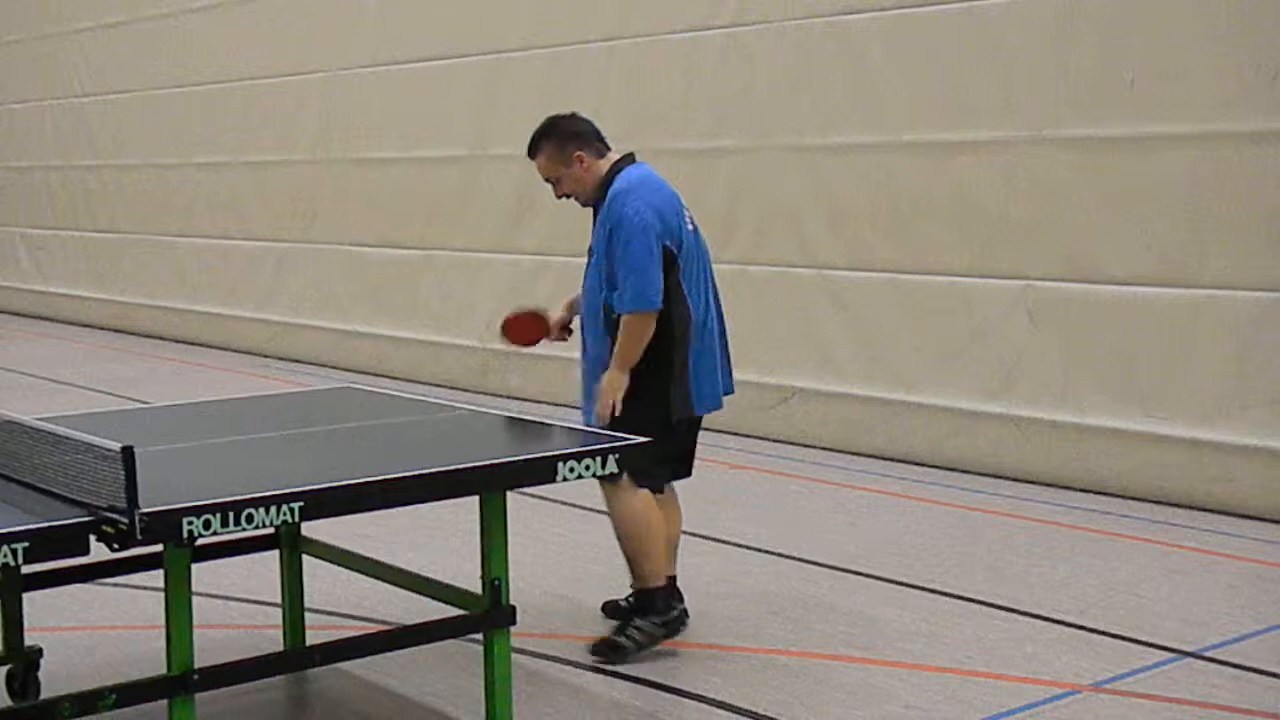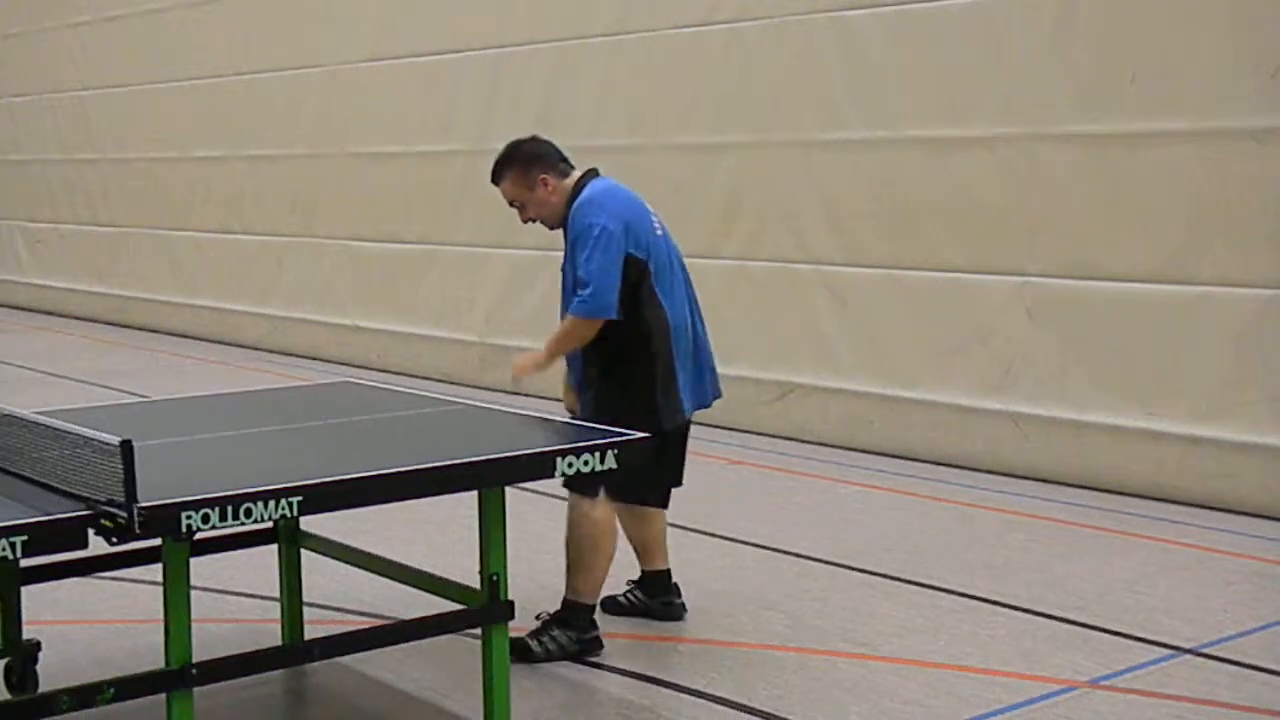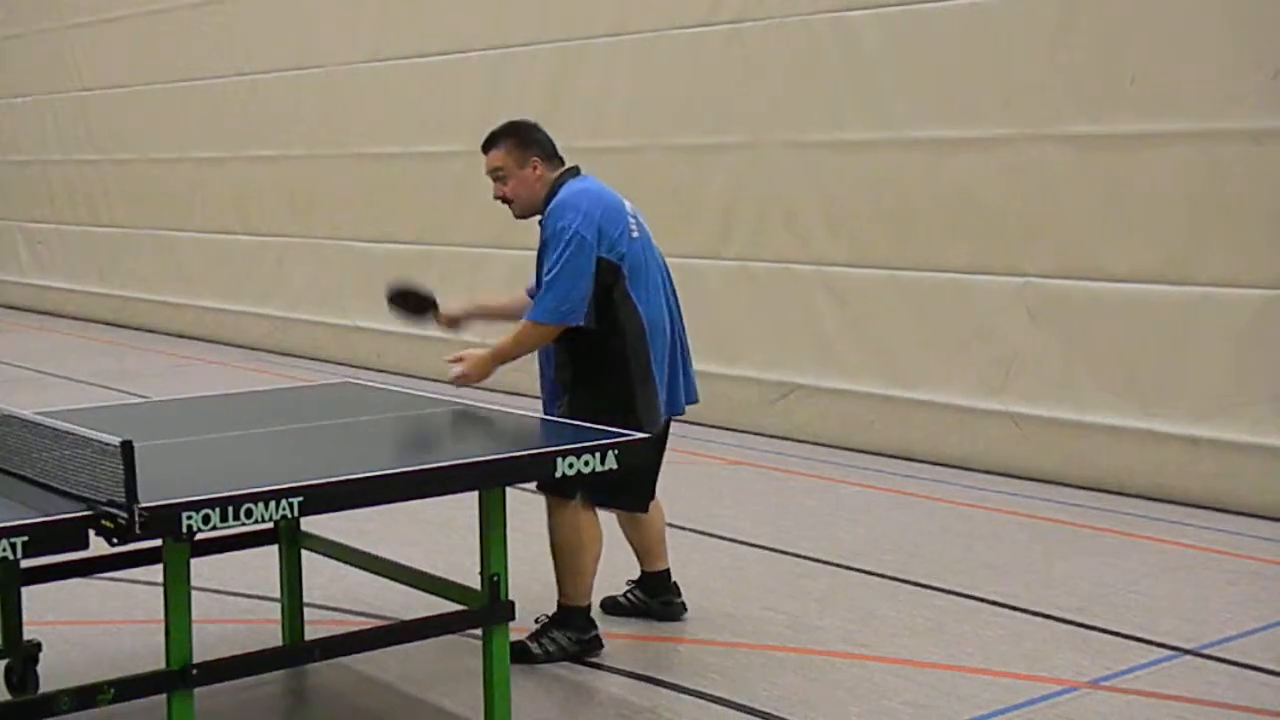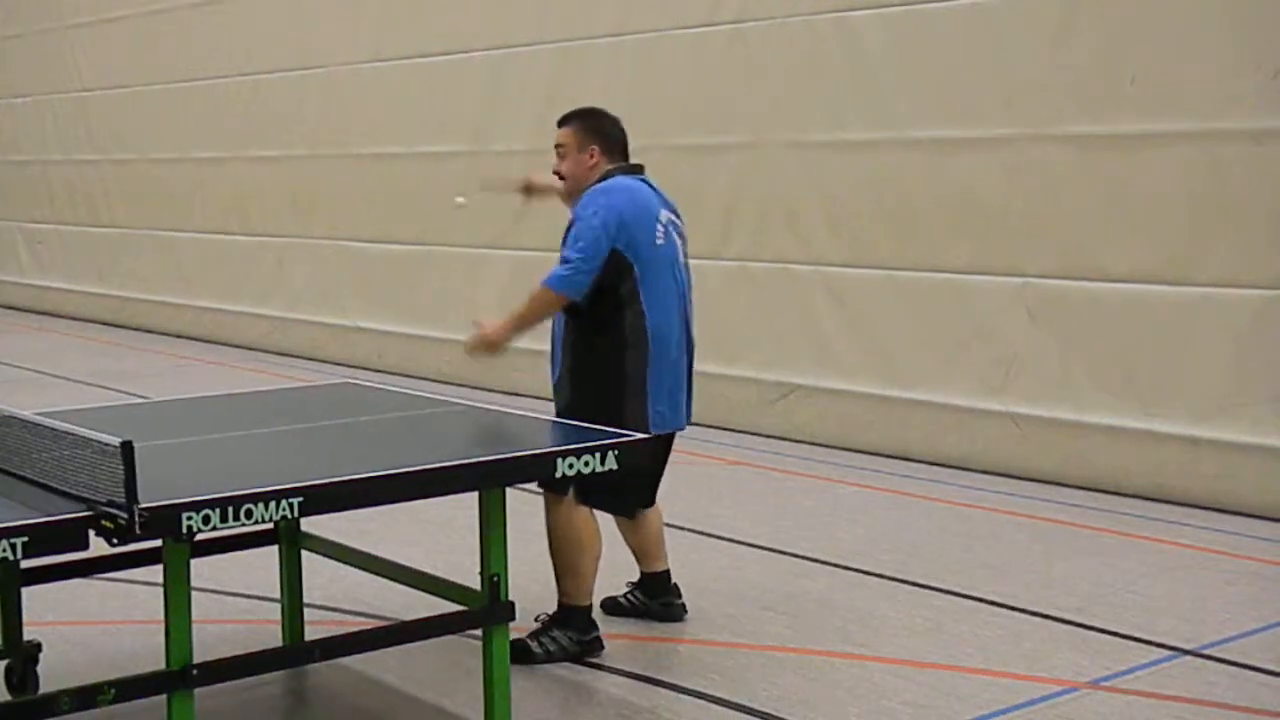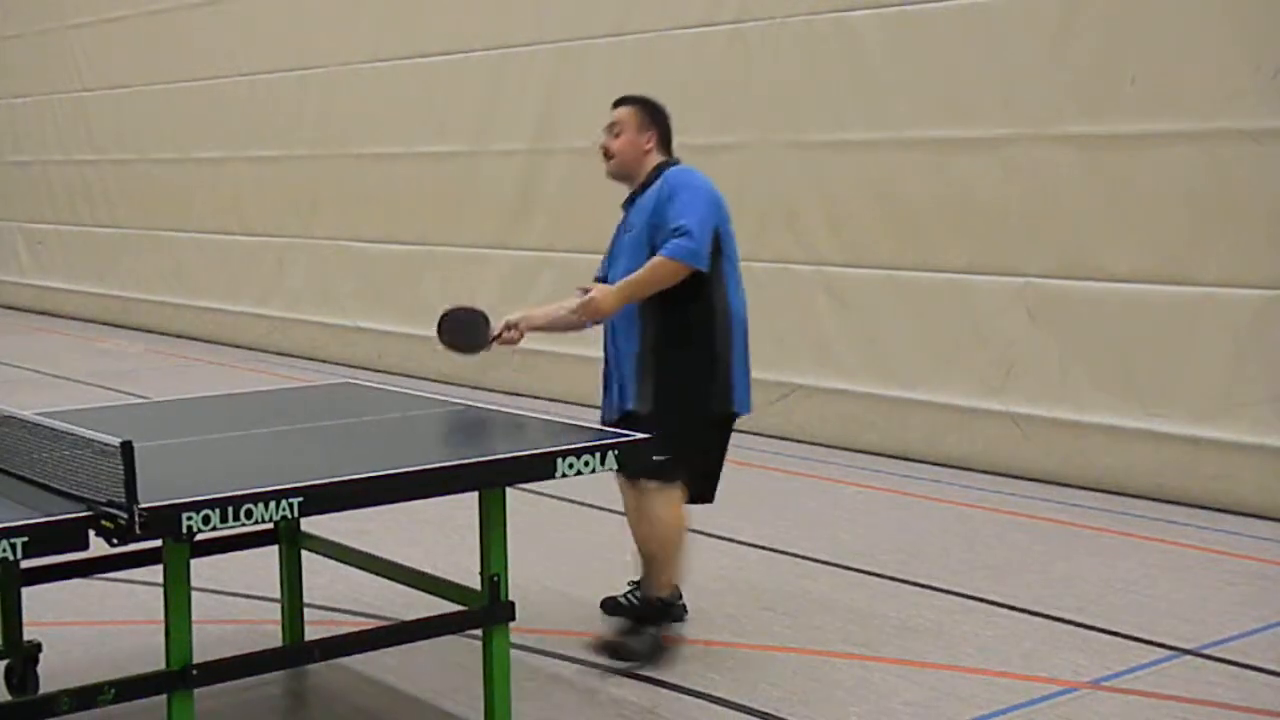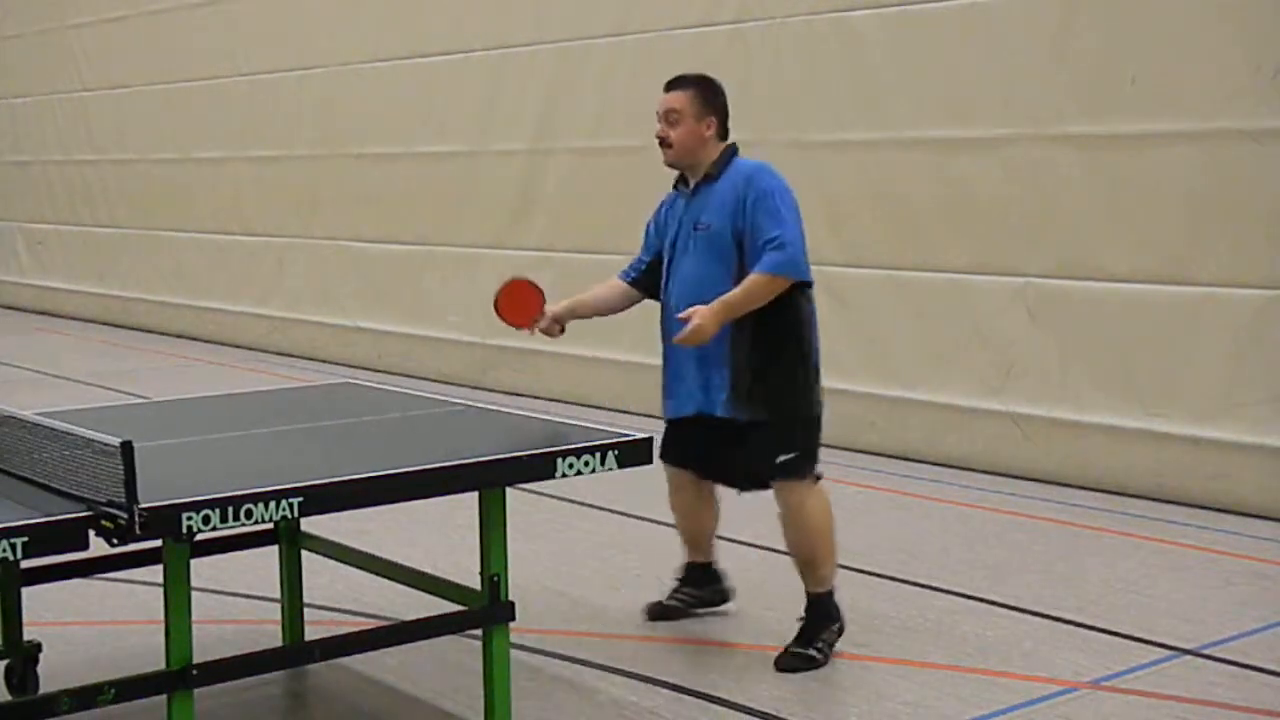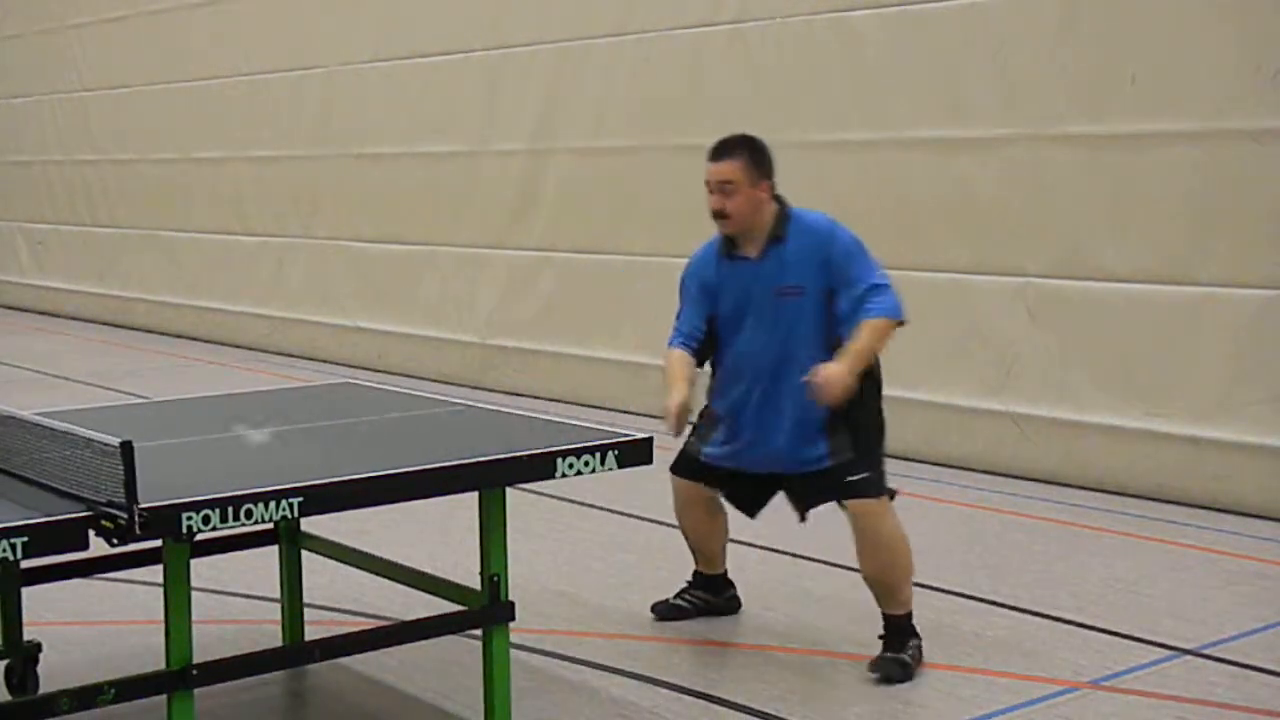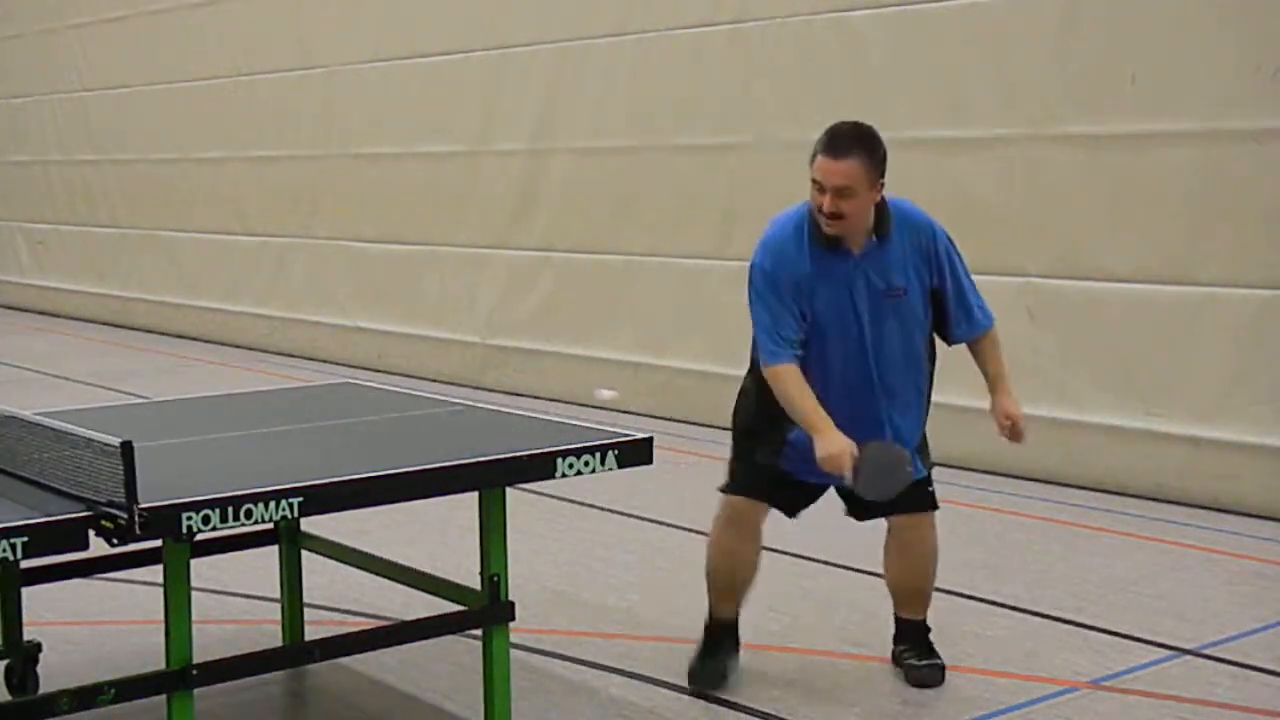
dt=0.5s
person 1, frame 1
left shoulder: (631, 199)
right shoulder: (627, 190)
left elbow: (643, 302)
left wrist: (617, 371)
right wrist: (574, 307)
left hip: (654, 371)
right hip: (672, 370)
left knee: (625, 479)
right knee: (650, 480)
left ankle: (654, 605)
right ankle: (662, 592)
person 1, frame 2
left shoulder: (595, 210)
right shoulder: (604, 201)
left elbow: (593, 309)
left wrist: (543, 356)
right wrist: (576, 377)
left hip: (637, 378)
right hip: (656, 373)
left knee: (592, 489)
right knee: (636, 483)
left ankle: (577, 622)
right ankle: (657, 588)
person 1, frame 3
left shoulder: (572, 209)
right shoulder: (584, 200)
left elbow: (554, 314)
right elbow: (545, 300)
left wrist: (489, 360)
right wrist: (475, 311)
left hip: (612, 381)
right hip: (636, 374)
left knee: (569, 492)
right knee: (626, 486)
left ankle: (573, 624)
right ankle: (658, 588)
person 1, frame 4
left shoulder: (606, 198)
right shoulder: (646, 201)
left elbow: (568, 283)
left wrist: (507, 328)
right wrist: (549, 192)
left hip: (616, 384)
right hip: (652, 382)
left knee: (566, 491)
right knee: (624, 489)
left ankle: (574, 623)
right ankle: (658, 590)
person 1, frame 5
left shoulder: (682, 185)
right shoulder: (636, 211)
left elbow: (686, 253)
right elbow: (605, 307)
left wrist: (620, 294)
right wrist: (530, 321)
left hip: (689, 373)
right hip: (650, 373)
left knee: (659, 483)
right knee: (640, 477)
left ankle: (652, 614)
right ankle: (657, 590)
person 1, frame 6
left shoulder: (755, 183)
right shoulder: (672, 205)
left elbow: (784, 264)
right elbow: (636, 282)
left wrist: (718, 313)
right wrist: (566, 309)
left hip: (768, 367)
right hip: (697, 374)
left knee: (794, 483)
right knee: (685, 468)
left ankle: (823, 615)
right ankle: (703, 578)
person 1, frame 7
left shoulder: (824, 238)
right shoulder: (706, 264)
left elbow: (880, 309)
right elbow: (688, 340)
left wrist: (847, 366)
right wrist: (678, 388)
left hip: (828, 412)
right hip: (741, 413)
left knee: (869, 506)
right knee: (690, 481)
left ankle: (902, 632)
right ankle: (713, 585)
person 1, frame 8
left shoulder: (920, 233)
right shoulder: (780, 248)
left elbow: (969, 318)
right elbow: (775, 356)
left wrist: (1001, 393)
right wrist: (823, 434)
left hip: (889, 415)
right hip: (793, 408)
left knee: (913, 515)
right knee: (741, 507)
left ankle: (911, 636)
right ankle: (720, 633)
